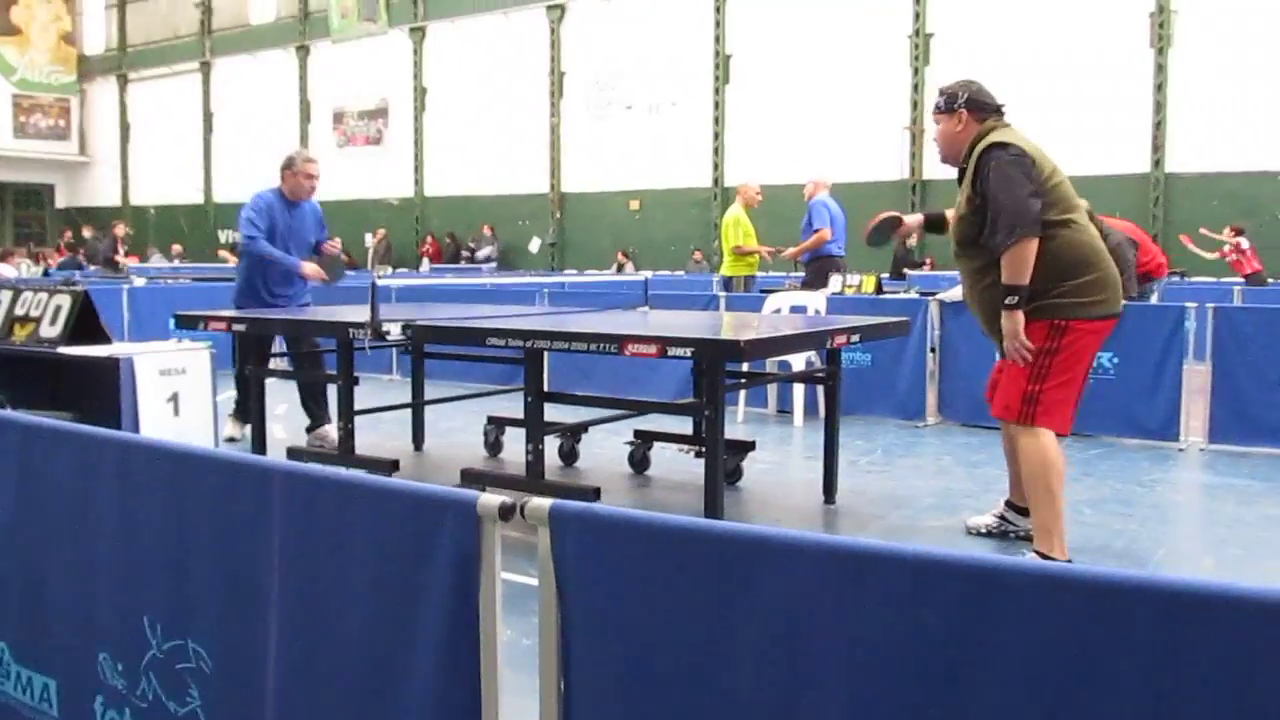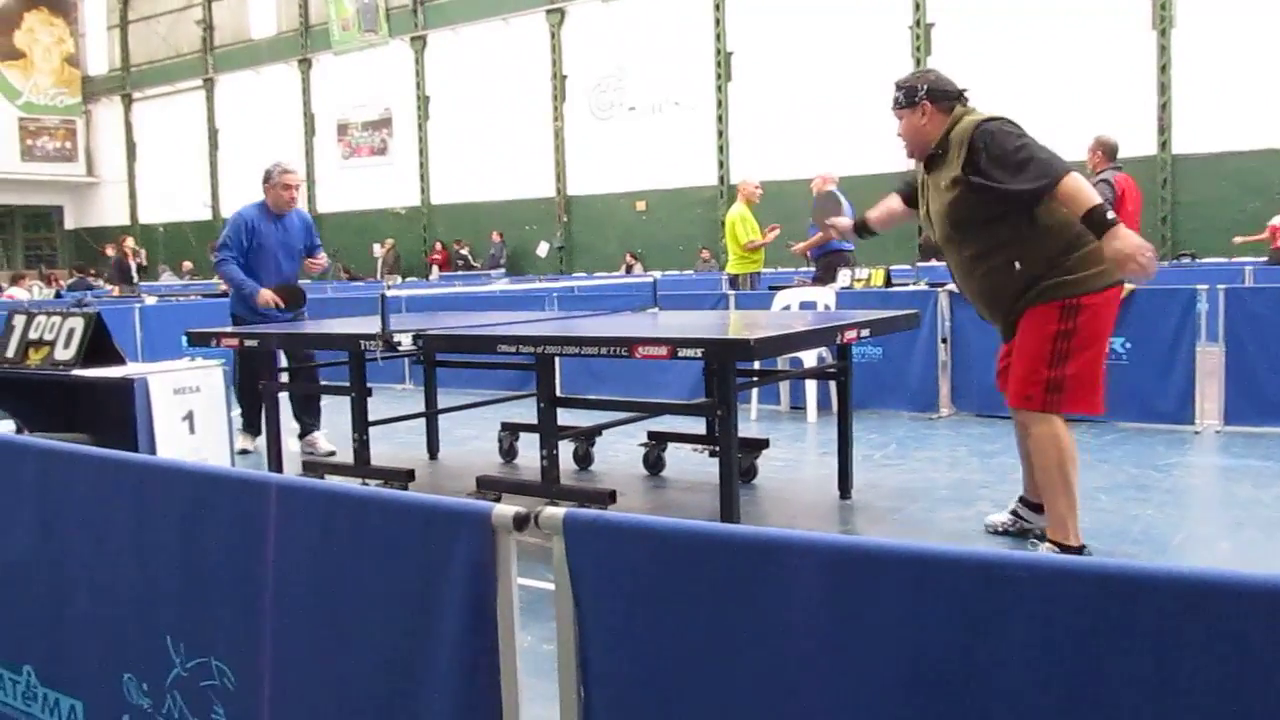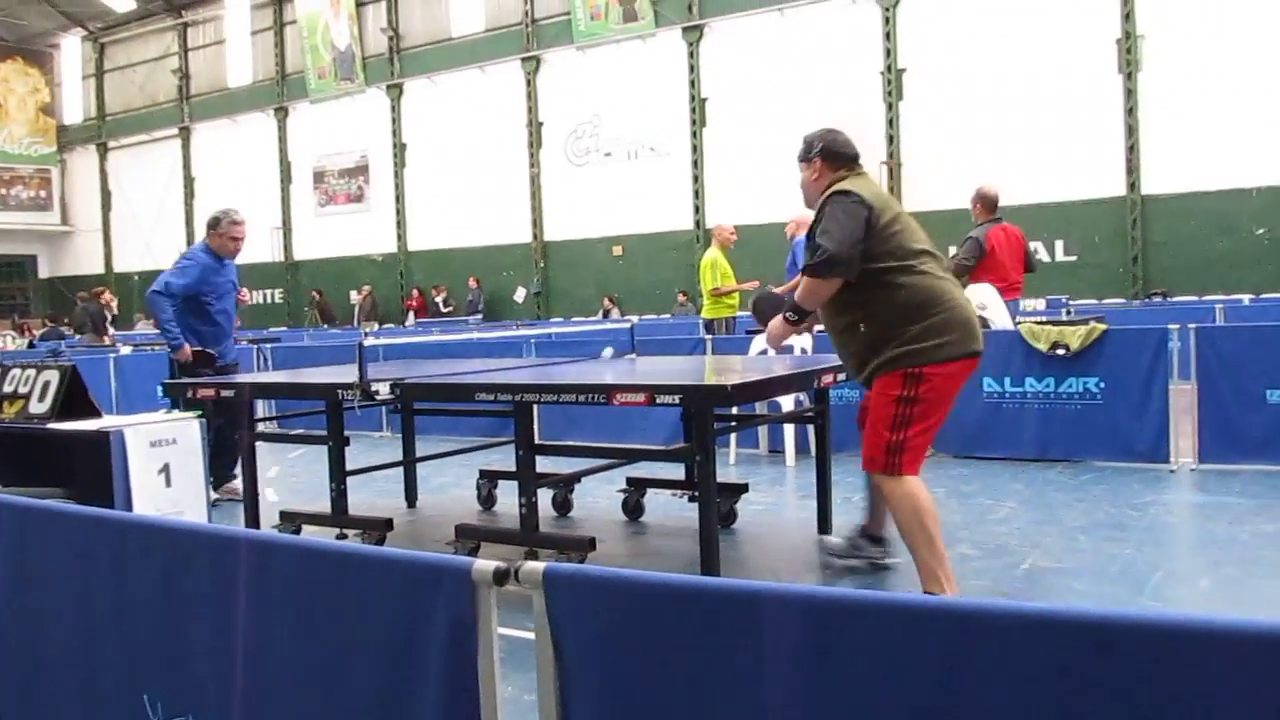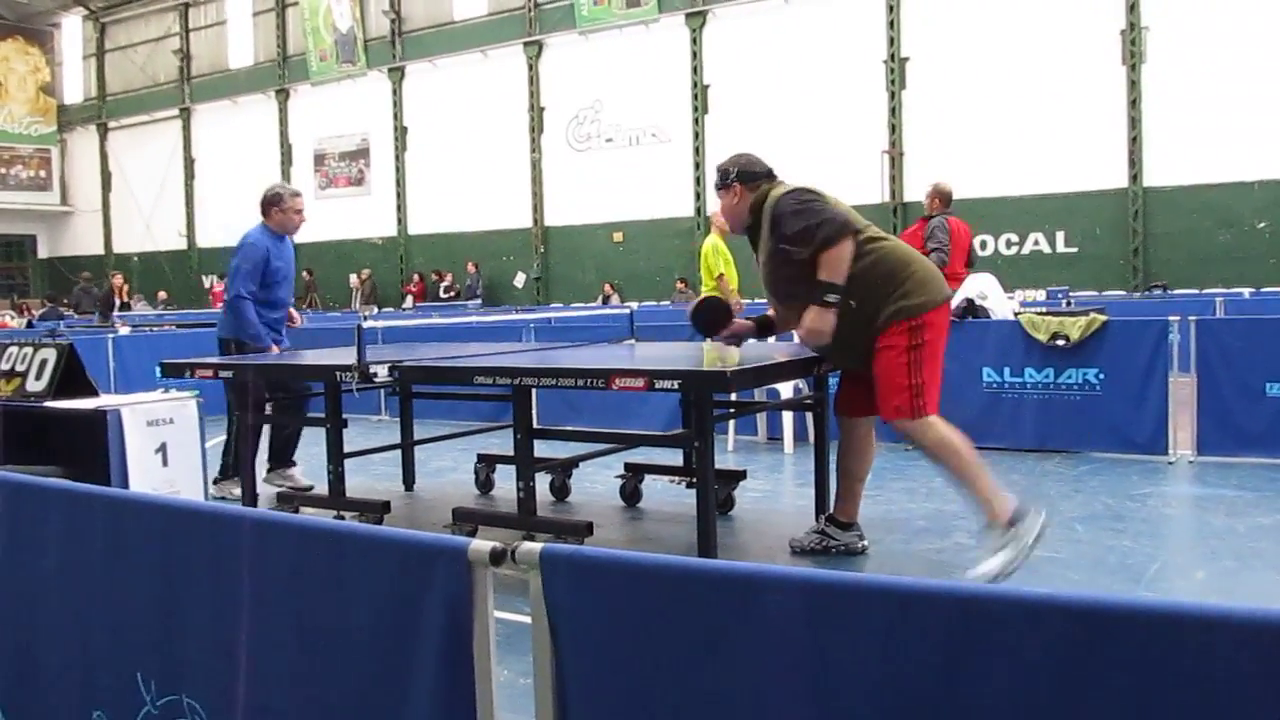
dt=1s
person 1, frame 1
left shoulder: (997, 155)
right shoulder: (994, 153)
left elbow: (1019, 233)
right elbow: (983, 219)
left wrist: (1011, 307)
right wrist: (924, 221)
left hip: (1066, 304)
right hip: (1068, 300)
left knee: (1027, 420)
right knee: (1015, 411)
left ankle: (1052, 557)
right ankle: (1021, 511)
person 1, frame 2
left shoulder: (983, 135)
right shoulder: (939, 159)
left elbow: (1053, 175)
right elbow: (910, 199)
left wrist: (1108, 226)
right wrist: (860, 225)
left hip: (1067, 281)
right hip: (1034, 288)
left knee: (1035, 408)
right knee: (1023, 399)
left ankle: (1067, 543)
right ankle: (1037, 507)
person 1, frame 3
left shoulder: (842, 199)
right shoulder: (864, 196)
left elbow: (829, 268)
left wrist: (790, 320)
right wrist: (803, 313)
left hip: (923, 346)
right hip: (914, 341)
left knee: (890, 466)
right knee: (879, 439)
left ankle: (942, 599)
right ankle: (872, 537)
person 1, frame 4
left shoulder: (786, 204)
right shoulder: (768, 228)
left elbow: (837, 236)
right elbow: (792, 311)
left wrist: (824, 305)
right wrist: (751, 327)
left hip: (903, 309)
right hip: (863, 327)
left knee: (912, 420)
right knee: (854, 419)
left ankle: (1007, 516)
right ankle: (842, 526)
person 2, frame 1
left shoulder: (313, 209)
right shoulder: (262, 203)
left elbow: (317, 245)
right elbow: (250, 243)
left wrist: (328, 250)
right wrist: (297, 265)
left hip: (296, 300)
right hip: (255, 301)
left knee: (310, 364)
right knee: (251, 367)
left ankle: (319, 426)
right ankle: (240, 417)
person 2, frame 2
left shoulder: (303, 219)
right shoulder: (245, 219)
left elbow: (315, 250)
right elbow: (223, 261)
left wrist: (319, 260)
right wrist: (254, 290)
left hip: (290, 311)
right hip: (250, 314)
left knee: (305, 372)
right knee: (251, 377)
left ankle: (310, 433)
right ankle: (249, 430)
person 2, frame 3
left shoulder: (226, 260)
right shoulder: (196, 262)
right elbow: (157, 295)
left wrist: (237, 296)
right wrist: (176, 342)
left hip: (224, 357)
right hip: (194, 359)
left knee: (233, 422)
right knee: (202, 425)
left ankle: (223, 480)
person 2, frame 4
left shoulder: (284, 241)
right shoulder: (255, 244)
right elbow: (240, 298)
left wrist: (286, 307)
right wrist: (263, 344)
left hip: (271, 341)
right hip: (243, 341)
left knee: (296, 400)
right knee: (249, 413)
left ankle: (280, 466)
right ankle: (227, 479)
